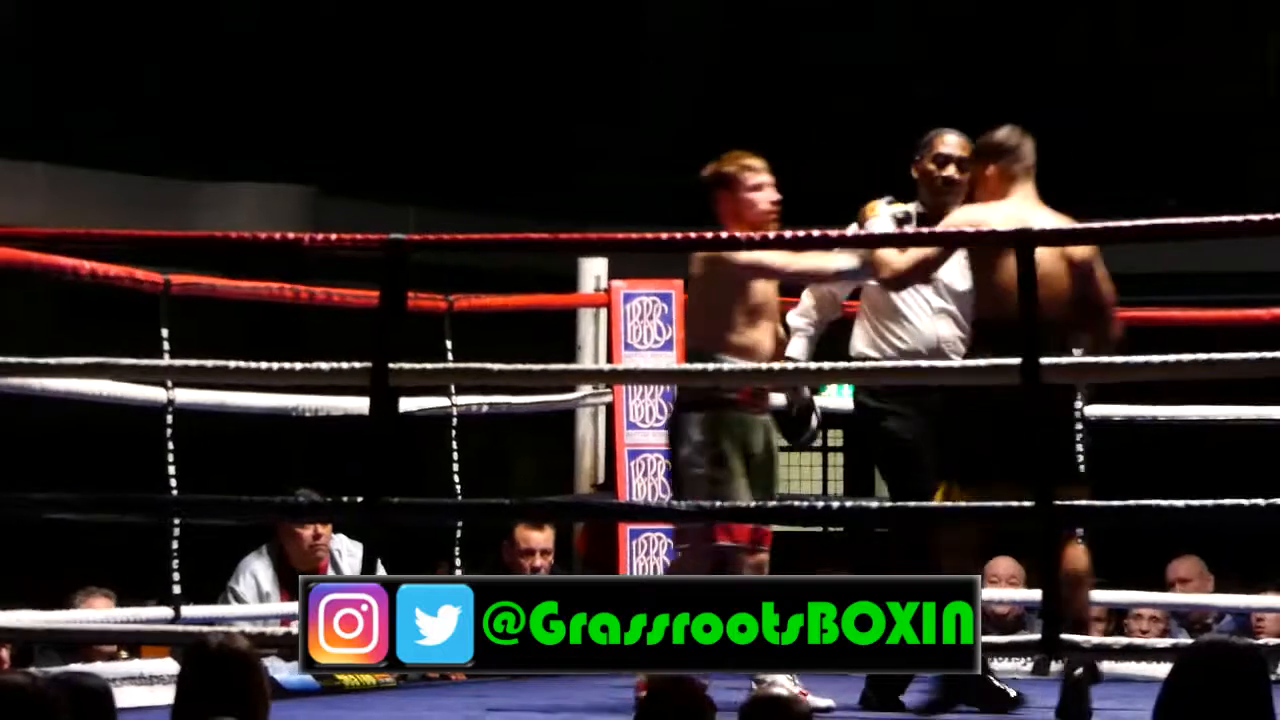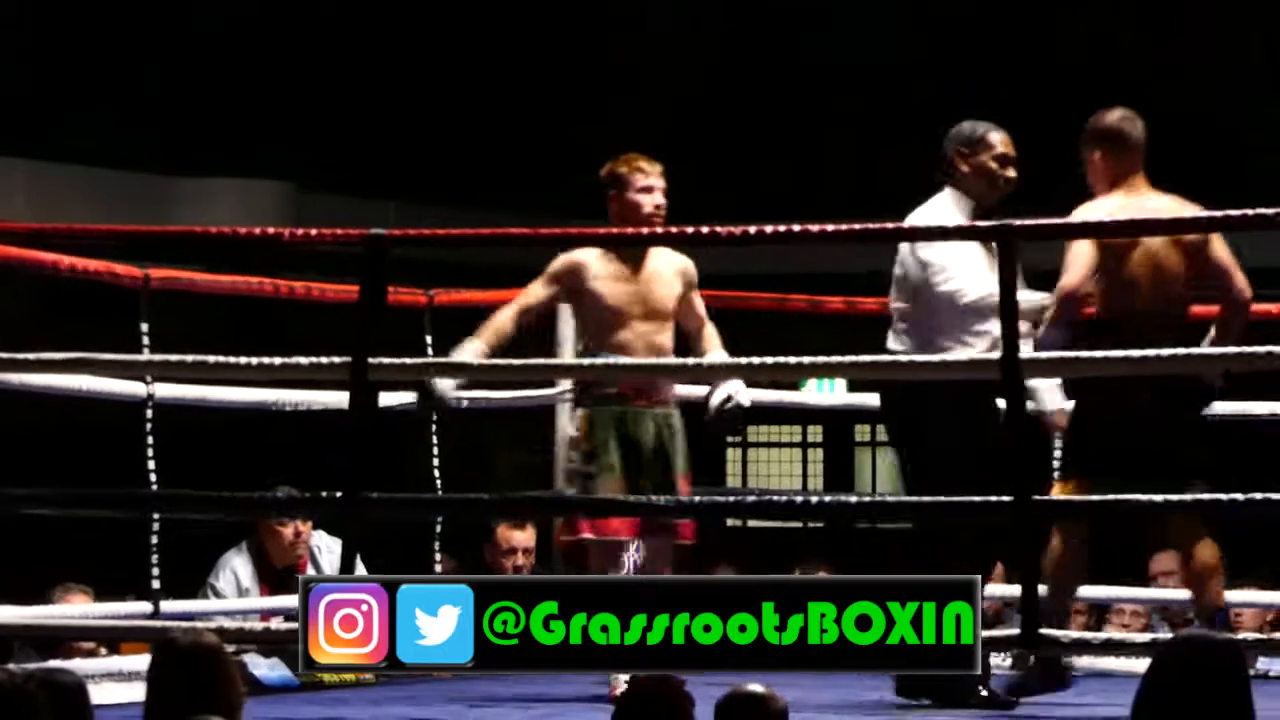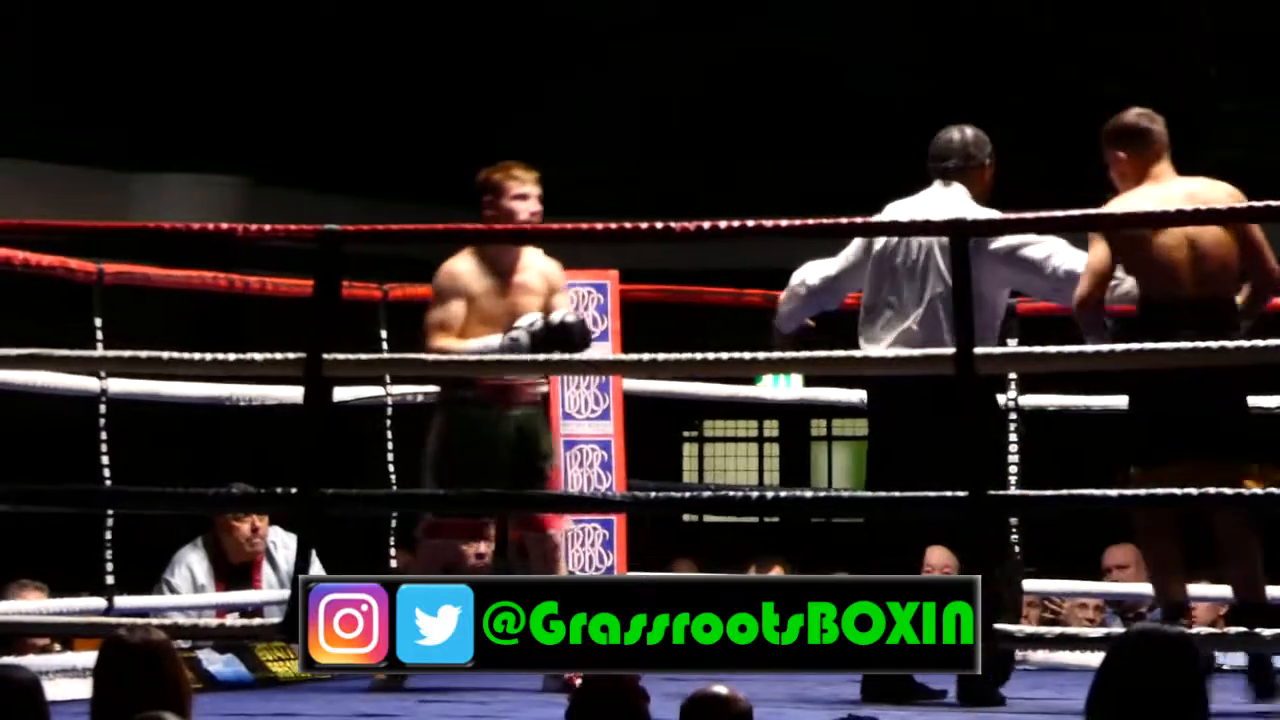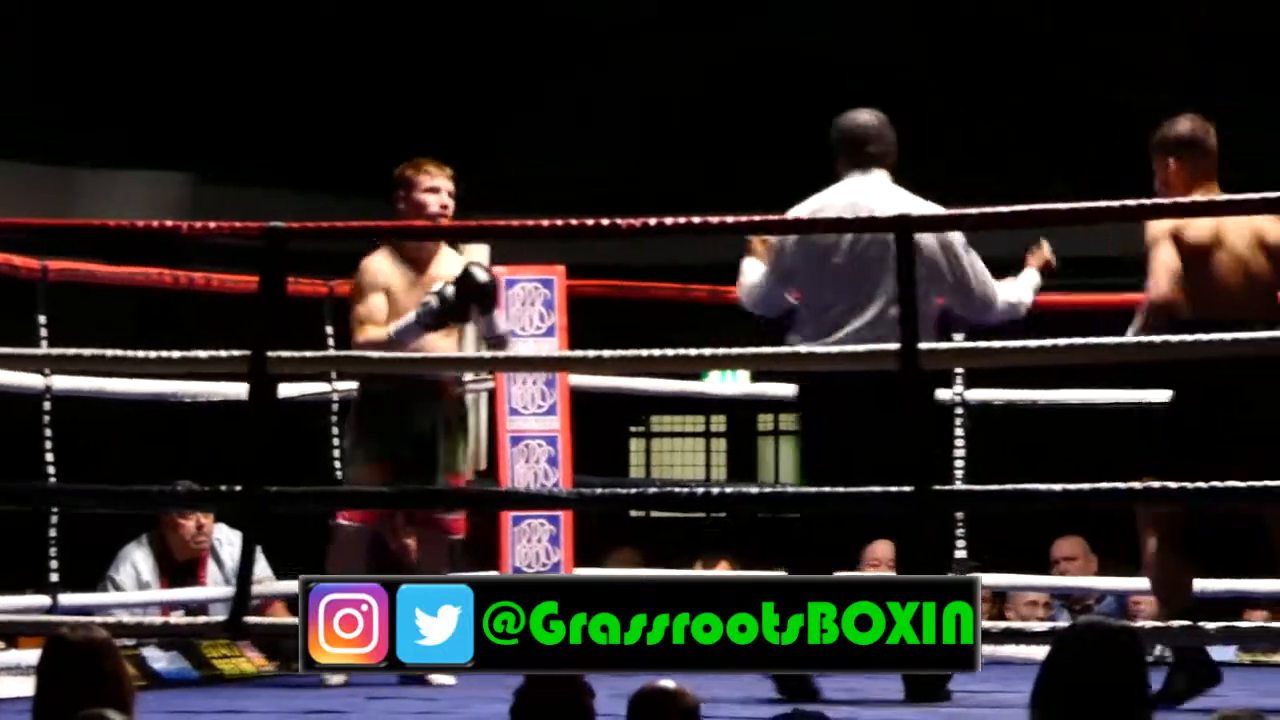
dt=0.5s
person 1, frame 1
left shoulder: (972, 218)
right shoulder: (1075, 234)
left elbow: (898, 271)
right elbow: (1110, 326)
left hip: (990, 380)
right hip: (1049, 385)
left knee: (963, 524)
right knee: (1062, 525)
left ankle: (960, 666)
right ankle: (1076, 661)
person 1, frame 2
left shoulder: (1093, 214)
right shoulder: (1190, 216)
left elbow: (1074, 289)
right elbow: (1240, 295)
left wrist: (1046, 334)
right wrist: (1211, 348)
left hip: (1110, 388)
right hip: (1173, 379)
left knee: (1071, 522)
right knee: (1187, 524)
left ankle: (1048, 655)
person 1, frame 3
left shoulder: (1121, 211)
right shoulder: (1224, 196)
left elbow: (1086, 301)
left wrist: (1104, 333)
left hip: (1164, 373)
left knee: (1159, 517)
right knee: (1229, 511)
person 1, frame 4
left shoulder: (1169, 222)
left elbow: (1162, 299)
left wrist: (1140, 337)
left hip: (1205, 382)
left knee: (1157, 519)
left ankle: (1189, 656)
person 2, frame 1
right shoulder: (873, 225)
right elbow: (820, 295)
right wrist: (796, 352)
right hip: (891, 392)
right knee: (928, 523)
left ankle: (888, 677)
person 2, frame 2
left shoulder: (982, 233)
right shoulder: (935, 225)
left elbow: (1007, 327)
right elbow: (963, 296)
left wrist: (1048, 397)
left hip: (966, 394)
right hip: (929, 393)
left knee: (983, 525)
right knee: (954, 529)
left ankle: (933, 665)
right ankle: (951, 672)
person 2, frame 3
left shoulder: (889, 219)
right shoulder: (982, 228)
left elbow: (814, 284)
right elbow: (1068, 272)
left wrist: (787, 321)
right wrist: (1144, 289)
left hip: (892, 389)
right hip: (953, 392)
right knee: (983, 532)
left ankle: (885, 670)
right ankle: (984, 674)
person 2, frame 4
left shoulder: (807, 216)
right shoulder: (925, 217)
left elbow: (762, 300)
right elbow: (987, 306)
left wrist: (756, 263)
right wrist: (1032, 273)
left hip: (828, 387)
right hip: (899, 386)
right knee: (918, 530)
right ankle: (924, 671)
person 3, frame 1
left shoulder: (763, 262)
right shoulder: (719, 255)
right elbow: (796, 269)
left wrist: (798, 389)
right wrist: (859, 260)
left hip: (755, 416)
right hip: (712, 414)
left knee: (752, 553)
right knee: (707, 547)
left ankle: (772, 676)
person 3, frame 2
left shoulder: (679, 266)
right shoulder: (580, 264)
left elbow: (700, 327)
right elbow: (517, 313)
left wrist: (727, 375)
right wrist: (462, 358)
left hip: (661, 410)
right hip: (605, 409)
left knee: (665, 542)
right knee: (607, 541)
right ankle: (620, 667)
person 3, frame 3
left shoulder: (548, 271)
right shoulder: (458, 270)
left elbow: (563, 341)
right elbow: (439, 348)
left wrist: (572, 337)
right wrist: (507, 341)
left hip: (524, 411)
right hip: (467, 423)
left knee: (545, 543)
right knee: (438, 543)
person 3, frame 4
left shoulder: (464, 266)
right shoulder: (377, 267)
left elbow: (496, 342)
right elbow: (363, 344)
left wrist: (485, 308)
right wrist: (421, 318)
left hip: (443, 408)
right hip: (383, 404)
left knee: (437, 537)
right knee: (352, 528)
